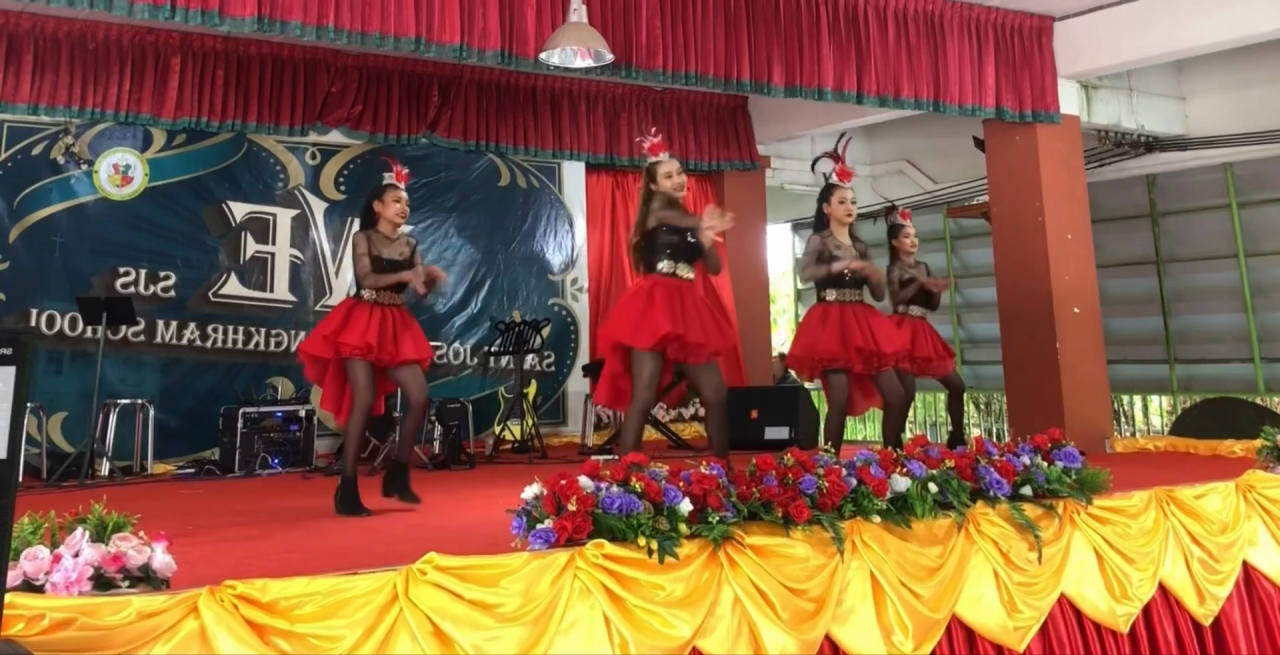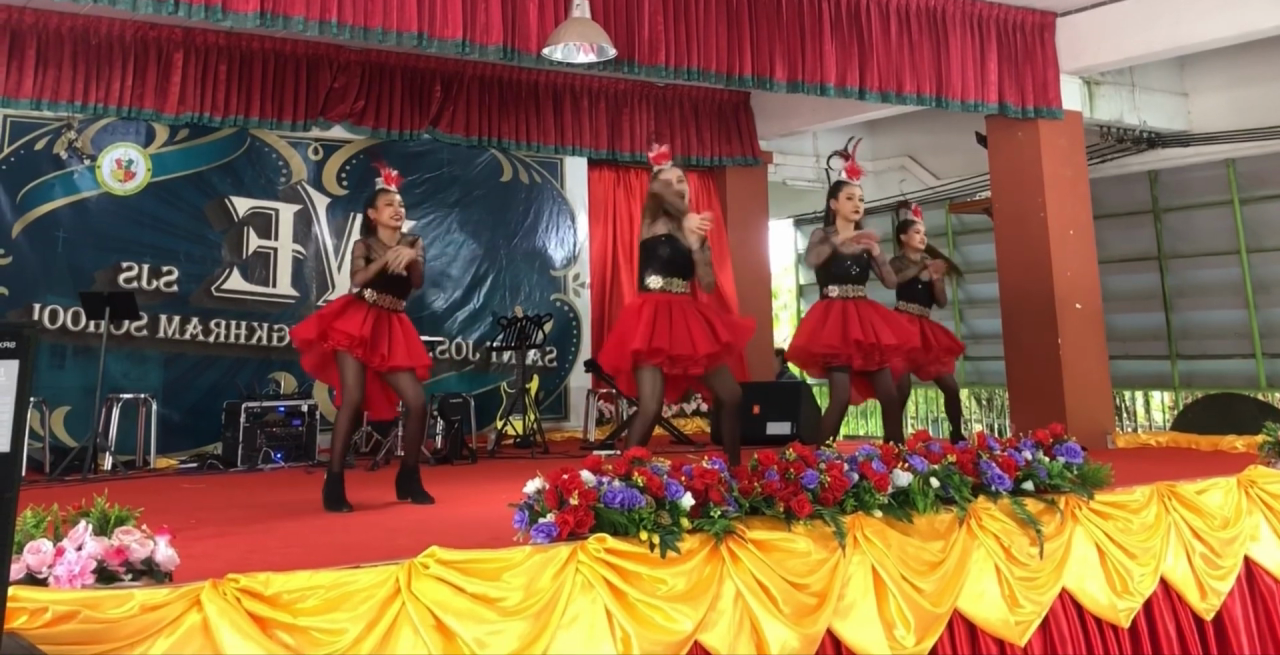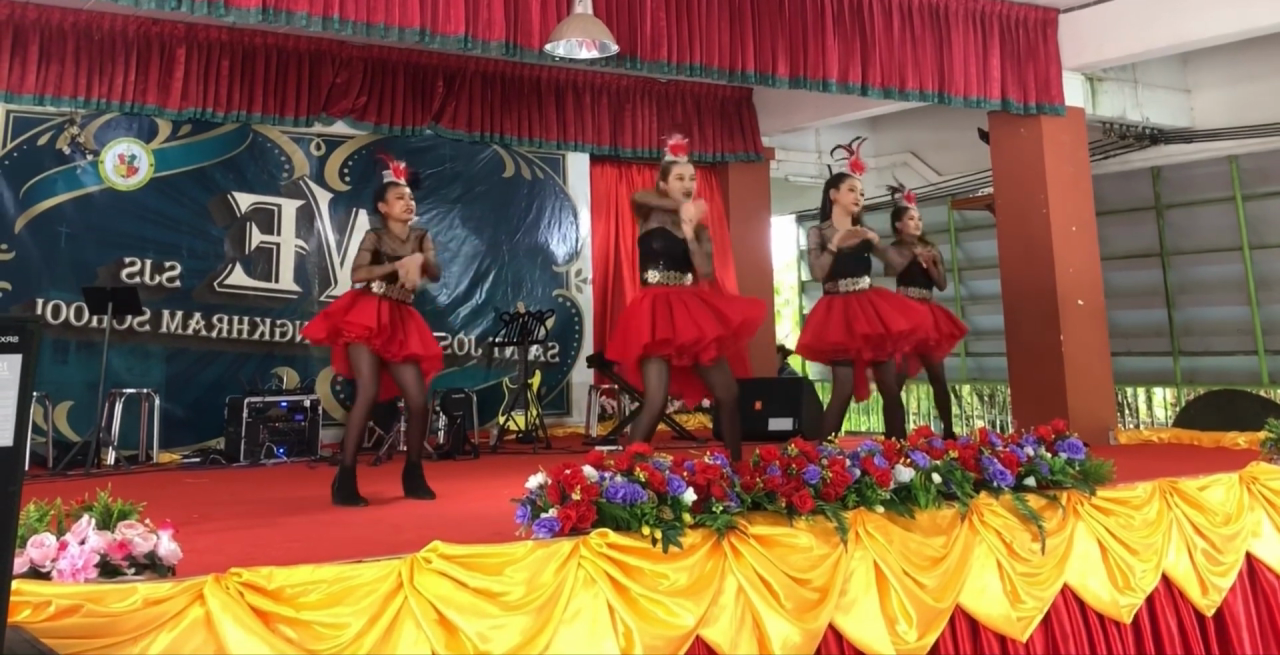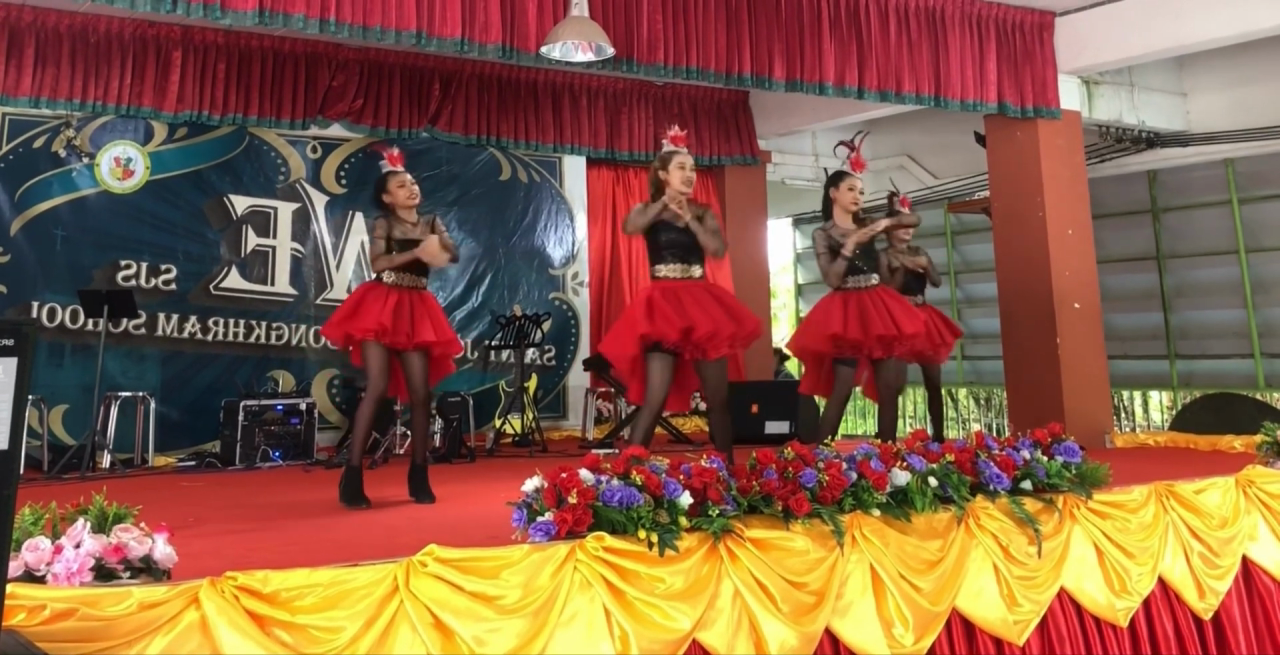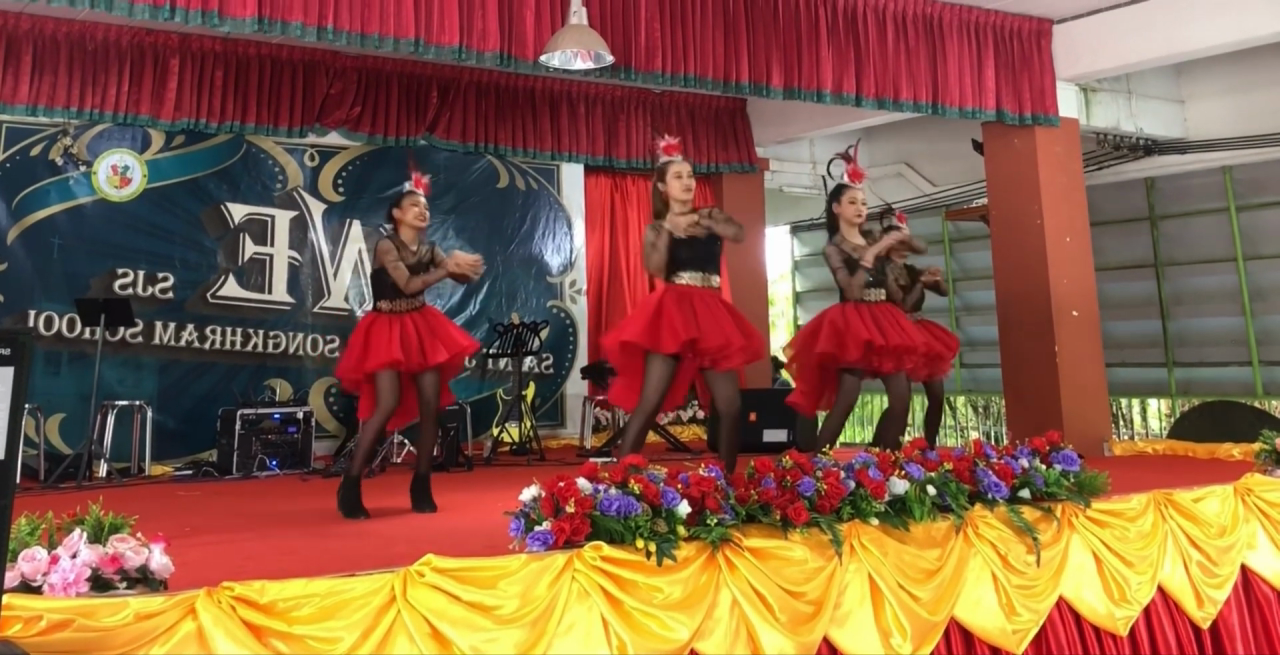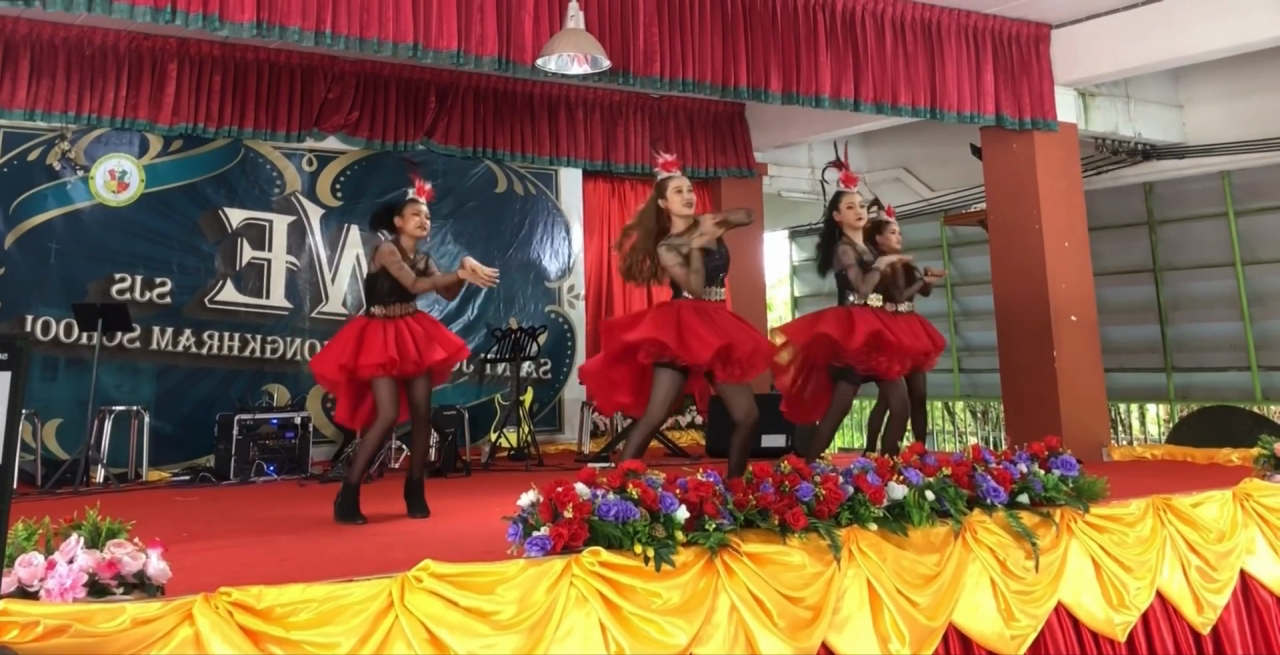
dt=0.7s
person 1, frame 1
left shoulder: (409, 244)
right shoulder: (363, 238)
left elbow: (418, 290)
right elbow: (366, 279)
left wrist: (431, 276)
right wrist: (405, 275)
left hip: (396, 327)
right hip: (362, 323)
left knee: (419, 398)
right knee: (363, 404)
left ankle: (397, 475)
right ankle: (347, 489)
person 1, frame 2
left shoulder: (413, 243)
right shoulder: (363, 245)
left elbow: (418, 281)
right elbow: (356, 280)
left wrist: (409, 259)
right wrist: (385, 259)
left hip: (392, 329)
right hip: (356, 323)
left knee: (417, 403)
right knee: (352, 401)
left ankle: (409, 478)
right ankle: (334, 483)
person 1, frame 3
left shoulder: (422, 237)
right shoulder: (374, 237)
left elbow: (435, 275)
right elbow: (357, 274)
left wrist: (420, 261)
right wrist: (397, 264)
left hip: (403, 323)
right hip: (367, 316)
left knee: (419, 403)
right knee: (368, 396)
left ankle: (413, 474)
right ankle: (345, 479)
person 1, frame 4
left shoulder: (431, 223)
right shoulder: (383, 223)
left elbow: (451, 254)
right elbow: (377, 263)
left wrist: (438, 246)
right wrist: (417, 252)
left hip: (415, 310)
right hip: (381, 306)
left knee: (421, 395)
right knee: (377, 389)
left ankle: (418, 474)
right ankle: (352, 474)
person 1, frame 5
left shoulder: (430, 247)
right shoulder: (385, 245)
left elbow: (463, 277)
right elbow: (407, 284)
left wrist: (464, 264)
right wrist: (449, 266)
left hip: (422, 328)
right hip: (389, 329)
left knee: (430, 408)
right knee: (386, 407)
left ankle: (421, 485)
right ankle: (349, 485)
person 1, frame 6
left shoulder: (423, 258)
right shoulder: (386, 250)
left elbow: (448, 294)
right elbow: (414, 285)
left wrist: (465, 272)
right wrist: (461, 273)
left hip: (413, 336)
right hip: (381, 335)
left knee: (421, 414)
right knee: (387, 416)
left ankle: (414, 489)
right ankle: (349, 493)
person 2, frame 1
left shoulder: (691, 221)
right shoulder: (656, 206)
left elbow: (714, 267)
right elbow: (673, 217)
left wrist: (707, 238)
right wrist: (703, 224)
left hip: (687, 309)
right hip: (654, 306)
left knee: (716, 396)
right knee: (643, 400)
person 2, frame 2
left shoulder: (698, 234)
right shoulder: (653, 219)
left elbow: (707, 283)
right elbow: (658, 192)
left wrist: (694, 245)
right wrist: (685, 216)
left hip: (689, 318)
right hip: (650, 318)
left knee: (731, 398)
right knee: (650, 408)
left ankle: (735, 471)
person 2, frame 3
left shoulder: (698, 228)
right shoulder: (649, 215)
left elbow: (706, 274)
right elbow: (638, 197)
left wrist: (691, 234)
right wrist: (677, 207)
left hip: (694, 312)
right hip: (655, 314)
left knee: (728, 397)
right knee: (656, 403)
person 2, frame 4
left shoulder: (703, 213)
right shoulder: (649, 211)
left elbow: (717, 248)
right elbow: (629, 227)
left wrist: (689, 216)
right wrist: (662, 204)
left hip: (702, 305)
right hip: (664, 307)
left knee: (719, 398)
right knee: (656, 400)
person 2, frame 5
left shoulder: (709, 214)
right shoulder: (656, 229)
left elbow: (738, 233)
right elbow: (655, 271)
left wrist: (697, 223)
right wrist: (668, 231)
left hip: (712, 314)
right hip: (672, 313)
left knee: (729, 409)
right knee: (648, 405)
person 2, frame 6
left shoulder: (705, 224)
right shoulder: (665, 248)
left elbow: (746, 215)
right elbow: (697, 288)
left wrist: (715, 220)
right wrist: (697, 245)
left hip: (717, 329)
right hip: (682, 328)
left knee: (748, 416)
right knee: (654, 417)
person 3, frame 1
left shoulder: (860, 245)
right shoulder: (818, 241)
left elbow: (880, 295)
right elbow: (804, 274)
left wrist: (876, 274)
right wrist: (841, 265)
left hip: (864, 324)
right hip: (831, 326)
left knee: (896, 399)
right knee: (840, 401)
person 3, frame 2
left shoulder: (867, 241)
right shoulder: (822, 235)
left elbow: (891, 282)
right elbow: (812, 260)
left wrist: (876, 252)
right wrist: (841, 239)
left hip: (865, 319)
right hip: (833, 320)
left knee: (890, 396)
right knee: (840, 398)
person 3, frame 3
left shoulder: (865, 233)
right shoulder: (818, 232)
left elbow: (899, 262)
right elbow: (818, 273)
left wrist: (873, 239)
right wrist: (836, 240)
left hip: (872, 310)
right hip: (838, 315)
left knee: (891, 390)
right knee: (843, 391)
person 3, frame 4
left shoulder: (866, 225)
right shoulder: (822, 234)
left elbow: (914, 221)
right elbow: (832, 280)
left wrist: (885, 223)
right wrist: (851, 245)
left hip: (878, 307)
right hip: (846, 312)
left knee: (891, 387)
right knee: (841, 390)
person 3, frame 5
left shoulder: (872, 237)
right shoulder: (833, 247)
left elbow: (915, 250)
right elbow: (851, 288)
left wrist: (899, 237)
right wrist: (871, 255)
left hip: (883, 323)
right hip: (853, 323)
left knee: (902, 401)
right knee: (845, 401)
person 3, frame 6
left shoulder: (865, 251)
right shoulder: (843, 248)
right elbow: (862, 288)
left wrist: (889, 270)
right wrist: (885, 262)
left hip: (874, 333)
right hip: (851, 330)
left knee: (900, 405)
right knee: (838, 408)
person 4, frame 1
left shoulder: (924, 267)
right shoulder: (894, 268)
left elbow: (933, 306)
right elbow: (895, 299)
left wrist: (937, 291)
right wrist: (920, 286)
left hip: (923, 332)
right hip: (901, 333)
left knee: (957, 386)
right knee: (906, 394)
left ankle: (957, 439)
person 4, frame 2
left shoulder: (935, 263)
right shoulder: (896, 262)
left elbow: (942, 302)
right elbow: (895, 279)
left wrist: (936, 278)
right wrist: (923, 267)
left hip: (926, 331)
left knee: (951, 388)
right knee: (902, 391)
left ankle: (957, 435)
person 4, frame 3
left shoulder: (929, 249)
right shoulder: (895, 247)
left elbow: (942, 284)
right elbow: (892, 268)
left wrist: (930, 263)
right wrist: (914, 254)
left hip: (928, 314)
left knee: (939, 379)
right knee: (899, 377)
left ankle: (949, 433)
person 4, frame 4
left shoulder: (919, 252)
right shoulder: (883, 256)
left elbow: (936, 282)
right elbow: (889, 288)
left wrist: (925, 267)
right wrist: (904, 267)
left hip: (923, 318)
left knee: (935, 384)
left ankle: (938, 437)
person 4, frame 5
left shoulder: (912, 270)
left elbow: (944, 292)
right elbow: (904, 306)
left wrist: (936, 279)
right wrist: (922, 282)
left hip: (922, 333)
left knee: (937, 397)
left ankle: (930, 450)
person 4, frame 6
left shoulder: (903, 263)
left elbow: (925, 290)
right elbow: (899, 297)
left wrist: (926, 275)
right wrist: (923, 278)
left hip: (911, 330)
right hip: (892, 328)
left knee: (919, 396)
right knee: (889, 397)
